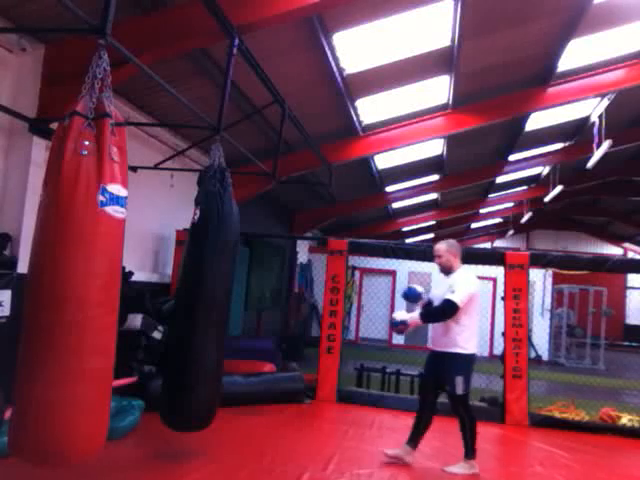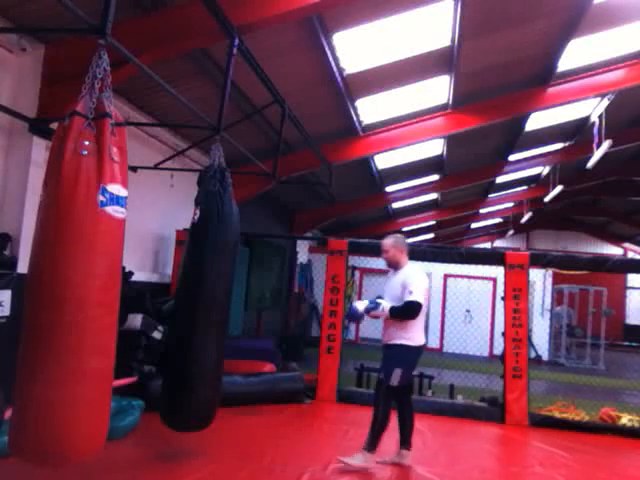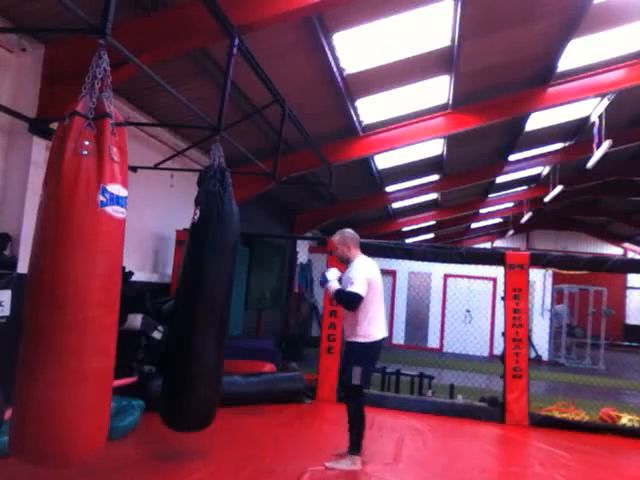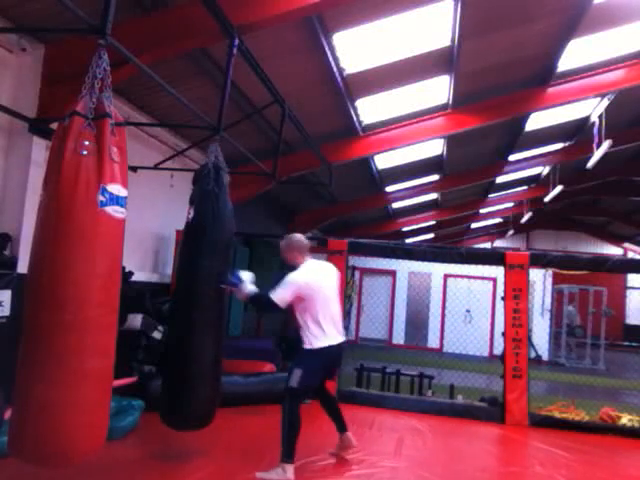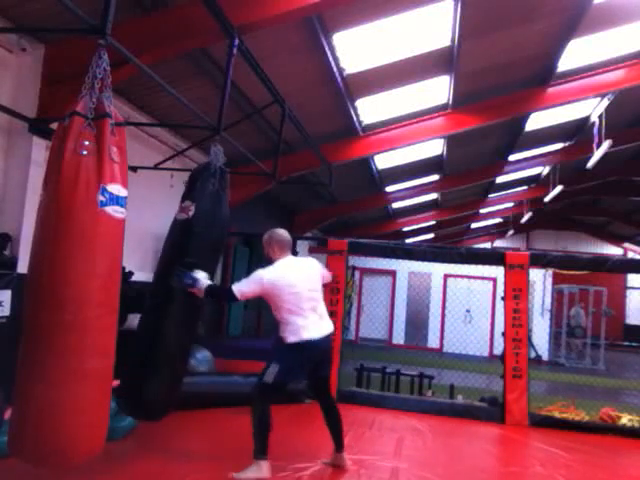
dt=0.5s
person 1, frame 1
left shoulder: (465, 279)
right shoulder: (447, 280)
left elbow: (446, 310)
right elbow: (430, 305)
left wrist: (416, 318)
right wrist: (409, 317)
left hip: (458, 354)
right hip: (439, 351)
left knee: (459, 405)
right knee: (426, 399)
left ankle: (470, 461)
right ankle: (408, 450)
person 1, frame 2
left shoulder: (414, 275)
right shoulder: (393, 274)
left elbow: (412, 310)
right elbow: (389, 304)
left wrist: (383, 311)
right wrist: (373, 307)
left hip: (405, 346)
right hip: (395, 344)
left knee: (383, 396)
right knee: (401, 397)
left ankle: (367, 455)
right ankle: (404, 452)
person 1, frame 3
left shoulder: (358, 268)
right shoulder: (365, 264)
left elbow: (352, 302)
left wrist: (332, 286)
right wrist: (339, 283)
left hip: (363, 340)
right hip: (367, 338)
left knee: (352, 394)
right knee: (351, 390)
left ankle: (354, 457)
right ankle: (355, 448)
person 1, frame 4
left shoulder: (300, 278)
right shoulder: (329, 269)
left elbow: (267, 304)
left wrist: (246, 289)
left hip: (317, 349)
right hip: (335, 343)
left knee: (291, 400)
right knee: (319, 390)
right ankle: (345, 437)
person 1, frame 5
left shoulder: (267, 276)
right shoulder: (311, 264)
left elbow: (230, 294)
right elbow: (326, 279)
left wrist: (202, 286)
left hip: (299, 345)
right hip: (324, 339)
left knee: (261, 397)
right knee: (323, 394)
right ankle: (339, 454)
